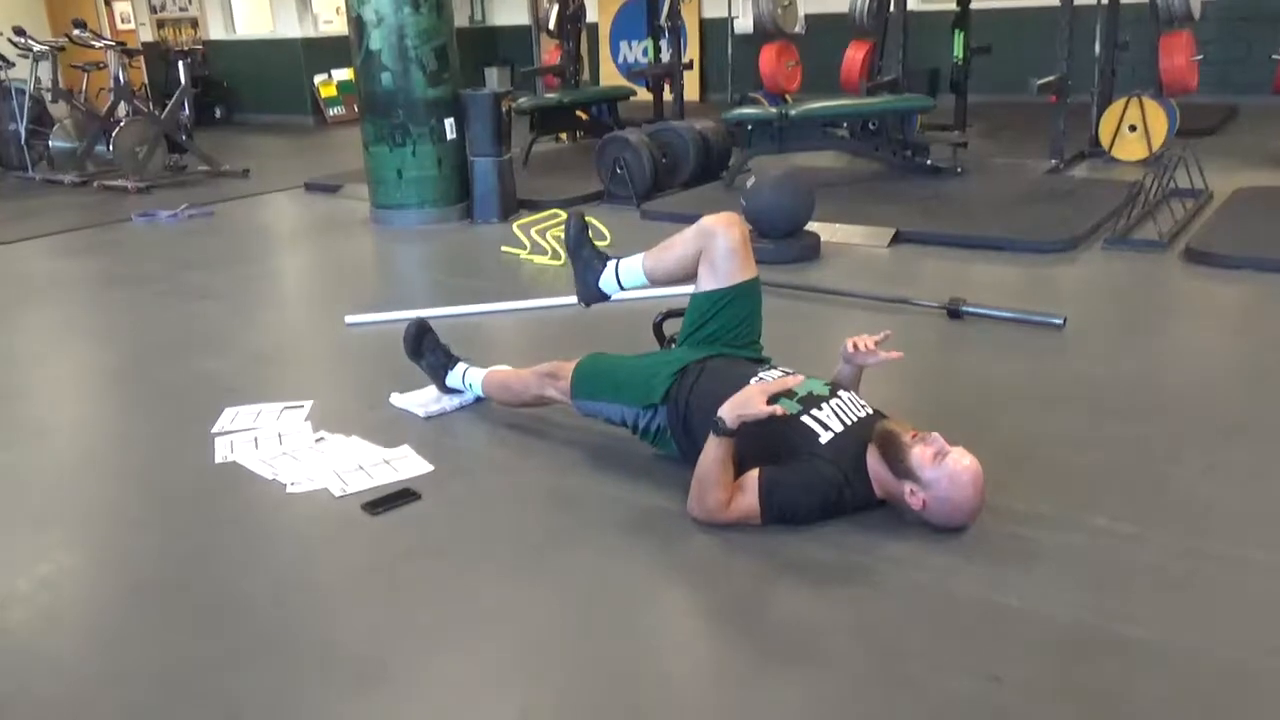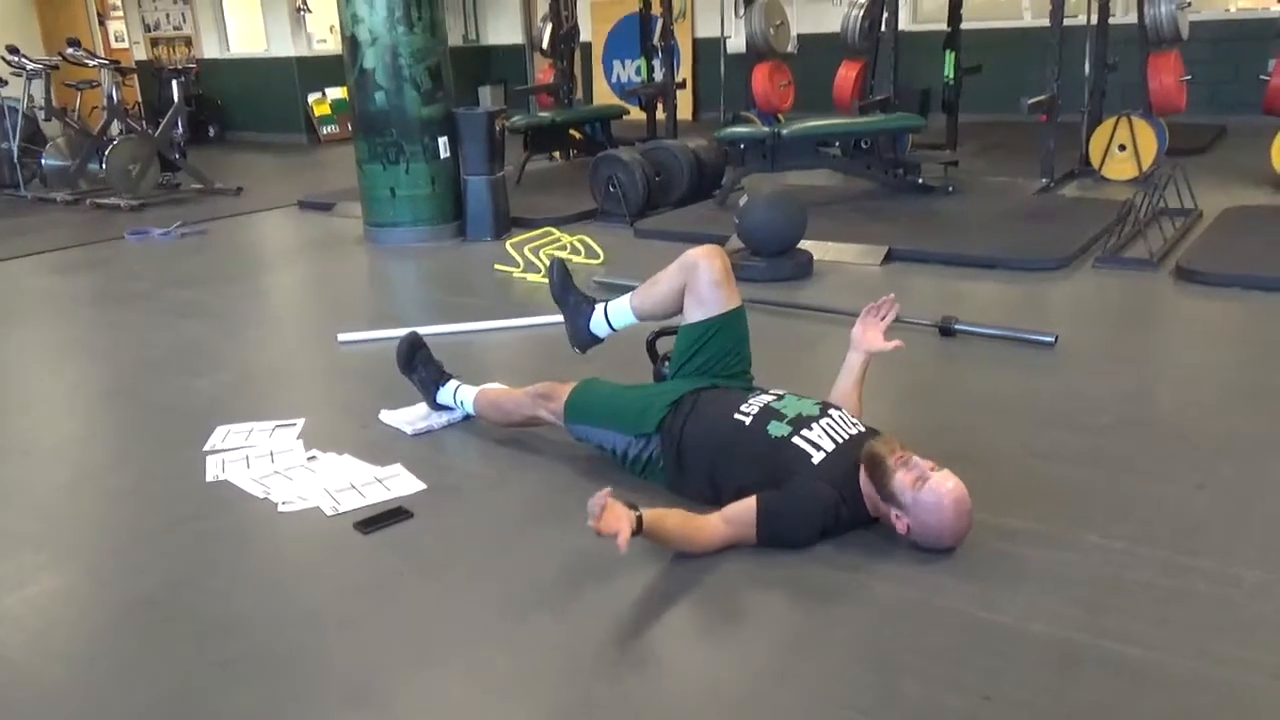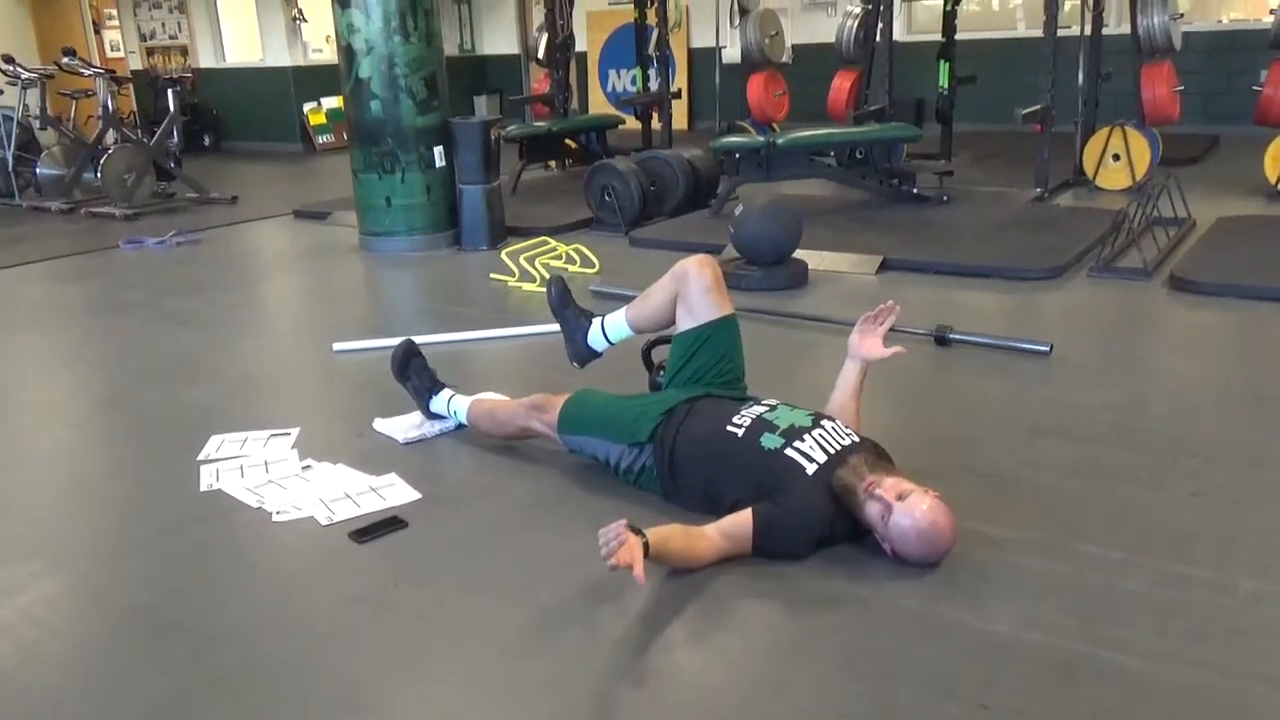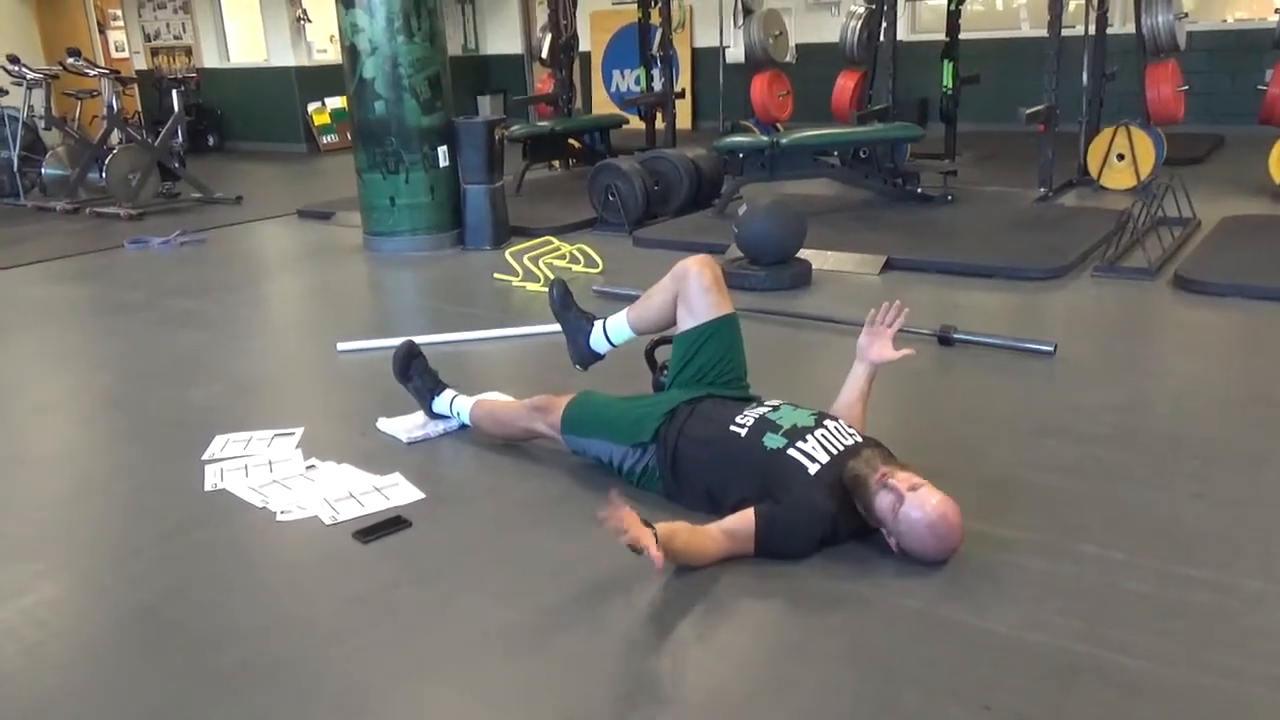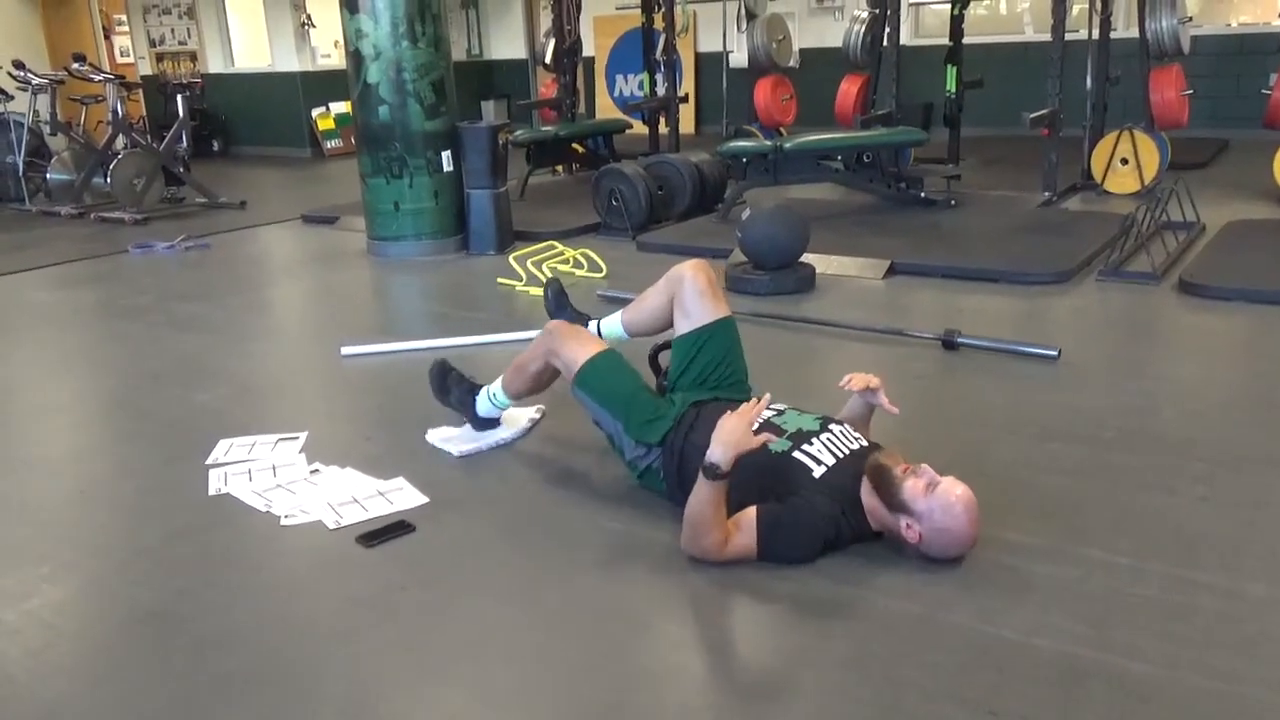
dt=1s
person 1, frame 1
left shoulder: (826, 487)
right shoulder: (882, 438)
left elbow: (708, 508)
left wrist: (728, 420)
right wrist: (851, 366)
left hip: (679, 395)
right hip: (735, 364)
left knee: (551, 378)
right knee: (723, 230)
left ankle: (459, 376)
right ankle: (605, 276)
person 1, frame 2
left shoulder: (816, 506)
right shoulder: (879, 456)
left elbow: (708, 532)
left wrist: (637, 522)
right wrist: (858, 353)
left hip: (671, 430)
right hip: (726, 394)
left knee: (545, 400)
right knee: (705, 262)
left ankle: (451, 393)
right ankle: (595, 321)
person 1, frame 3
left shoulder: (809, 516)
right shoulder: (874, 465)
left elbow: (706, 542)
left wrist: (642, 543)
right wrist: (857, 361)
left hip: (662, 440)
right hip: (720, 402)
left knee: (539, 410)
right knee: (697, 271)
left ankle: (444, 403)
right ankle: (592, 334)
person 1, frame 4
left shoulder: (813, 517)
right shoulder: (877, 464)
left elbow: (706, 542)
left wrist: (651, 537)
right wrist: (866, 365)
left hip: (667, 438)
right hip: (726, 404)
left knee: (541, 412)
right knee: (698, 270)
left ankle: (447, 403)
right ankle: (595, 338)
person 1, frame 5
left shoulder: (819, 521)
right shoulder: (882, 474)
left elbow: (702, 544)
left wrist: (719, 460)
right wrist: (865, 401)
left hip: (669, 441)
right hip: (718, 403)
left knee: (556, 339)
right knee: (692, 274)
left ankle: (483, 405)
right ankle: (594, 333)
